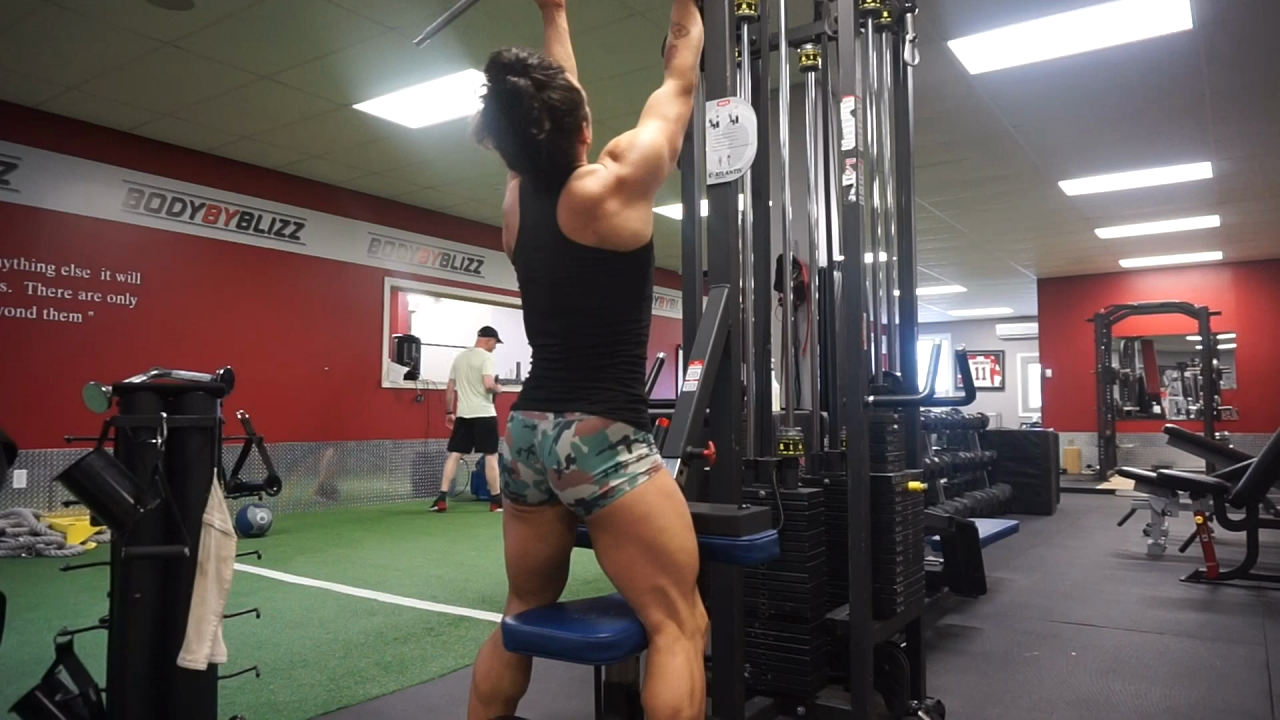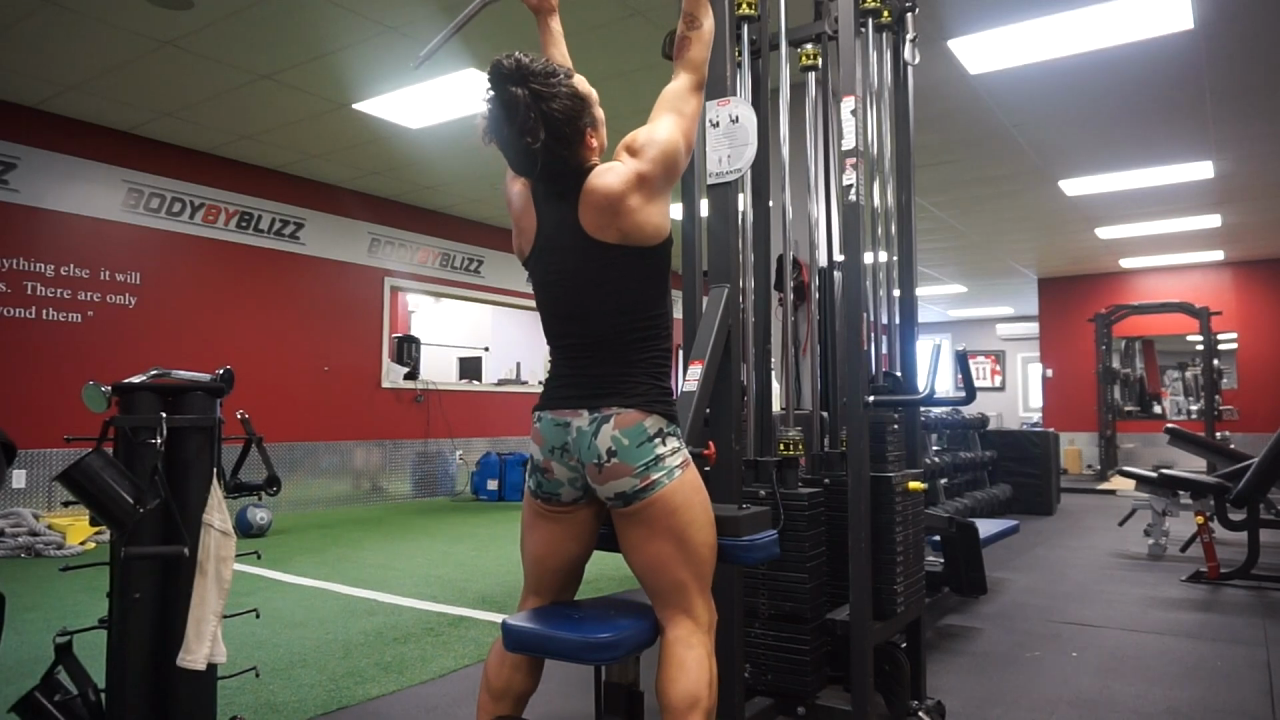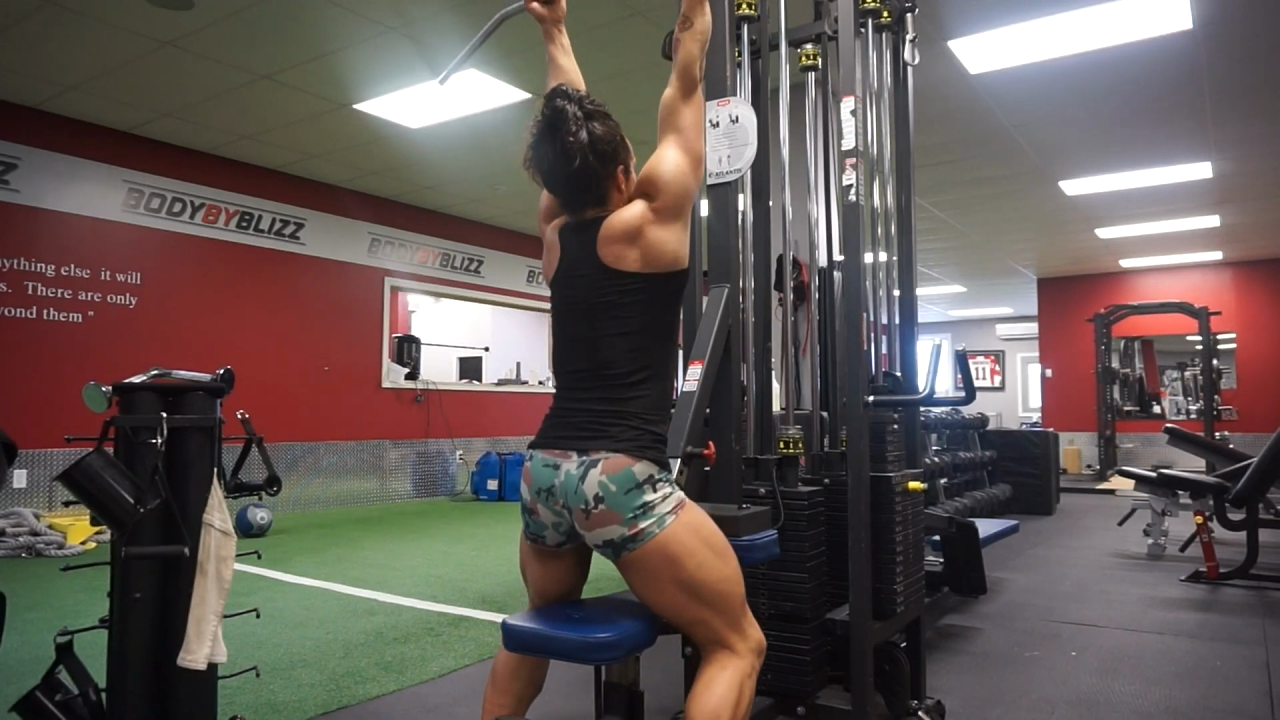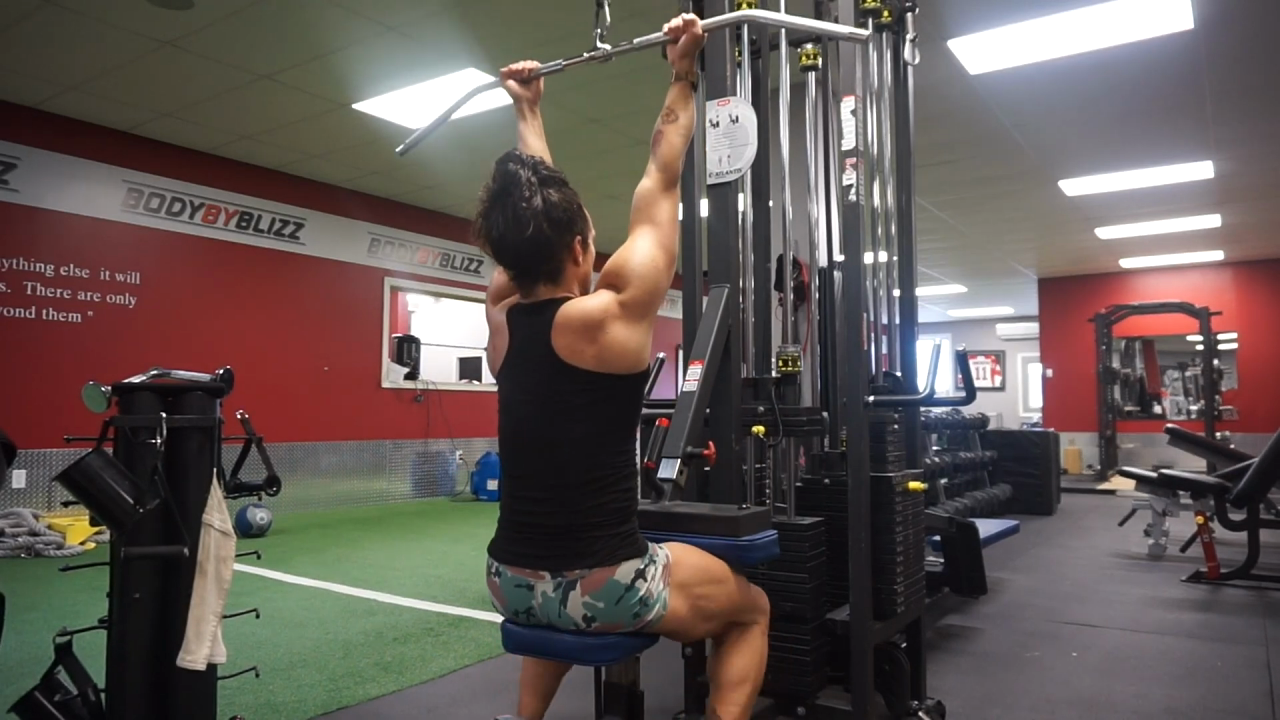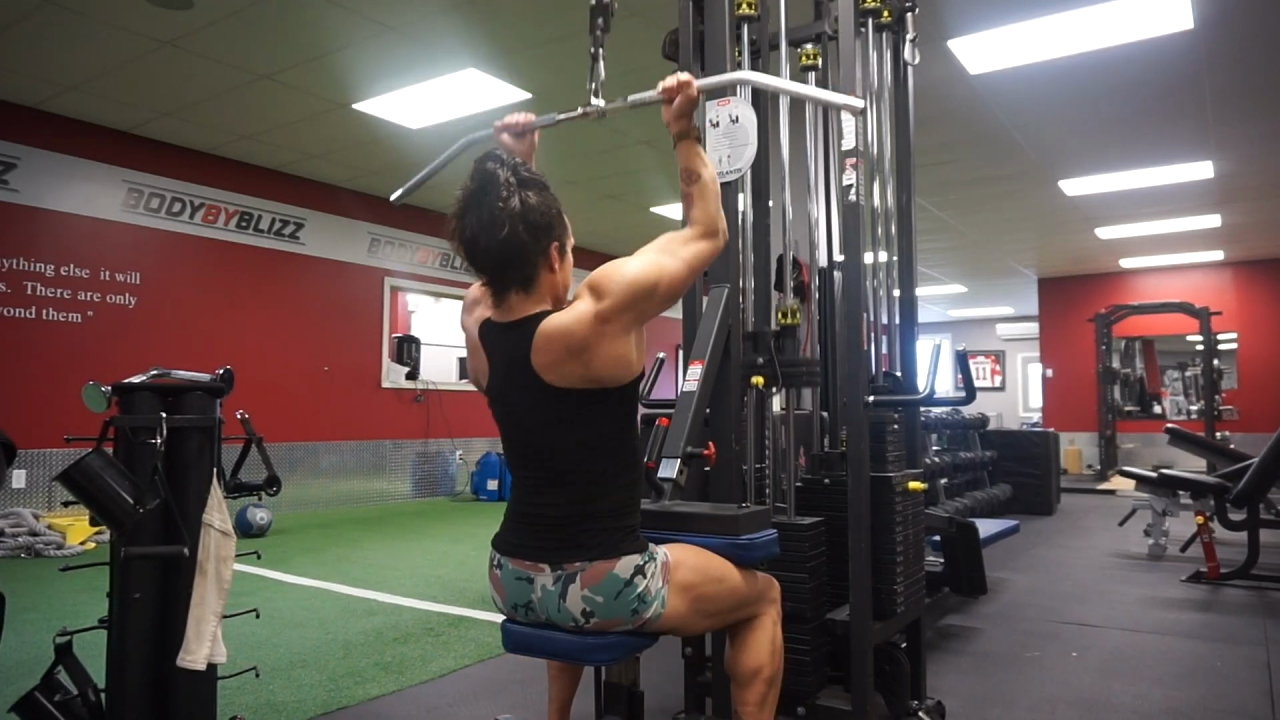
dt=1s
person 1, frame 1
left shoulder: (517, 199)
right shoulder: (611, 185)
left elbow: (553, 98)
right elbow: (679, 82)
left hip: (530, 431)
right hip: (604, 438)
left knee: (522, 617)
right knee: (678, 629)
person 1, frame 2
left shoulder: (523, 198)
right shoulder: (627, 184)
left elbow: (553, 102)
right elbow: (691, 74)
left hip: (554, 431)
right hip: (633, 432)
left knee: (536, 614)
right knee: (690, 624)
person 1, frame 3
left shoulder: (555, 233)
right shoulder: (647, 223)
left elbow: (570, 124)
right elbow: (684, 88)
left hip: (545, 471)
right hip: (620, 477)
right knee: (738, 646)
person 1, frame 4
left shoulder: (501, 313)
right shoulder: (612, 314)
left elbow: (530, 205)
right elbow: (661, 181)
left wrist: (528, 109)
right wrist: (683, 76)
left hip: (511, 583)
right hip: (599, 586)
right knee: (750, 606)
person 1, frame 5
left shoulder: (474, 320)
right shoulder: (601, 312)
left elbow: (508, 255)
right elbow: (708, 232)
left wrist: (517, 165)
right wrist: (683, 134)
left hip: (515, 582)
right hip: (602, 584)
right knee: (762, 595)
